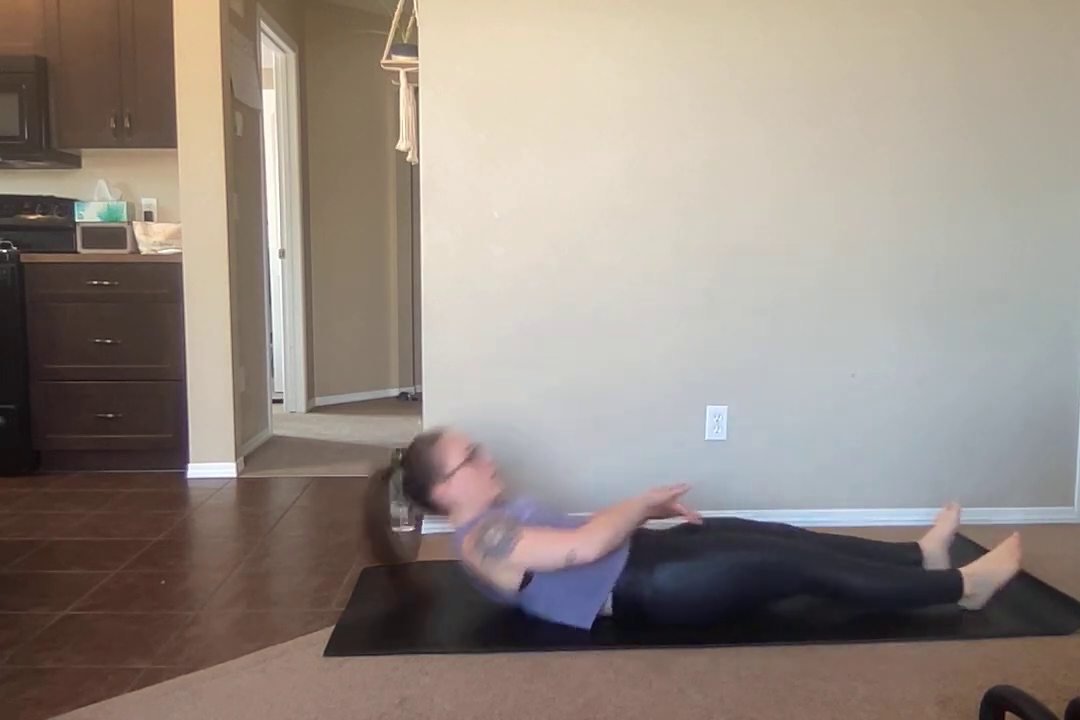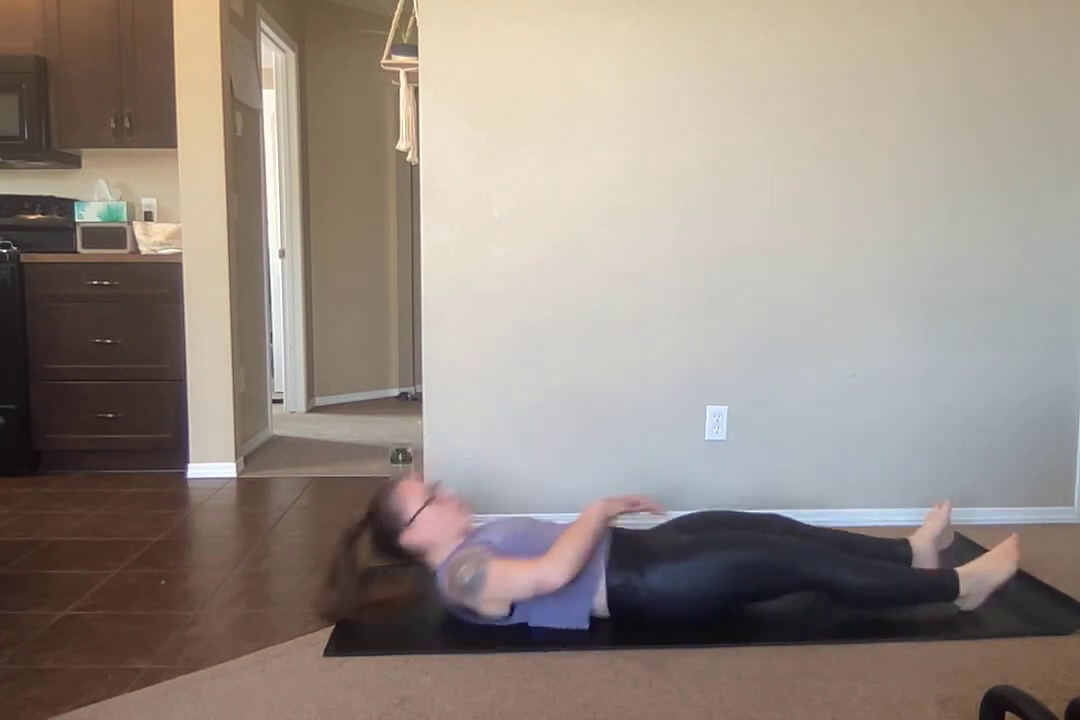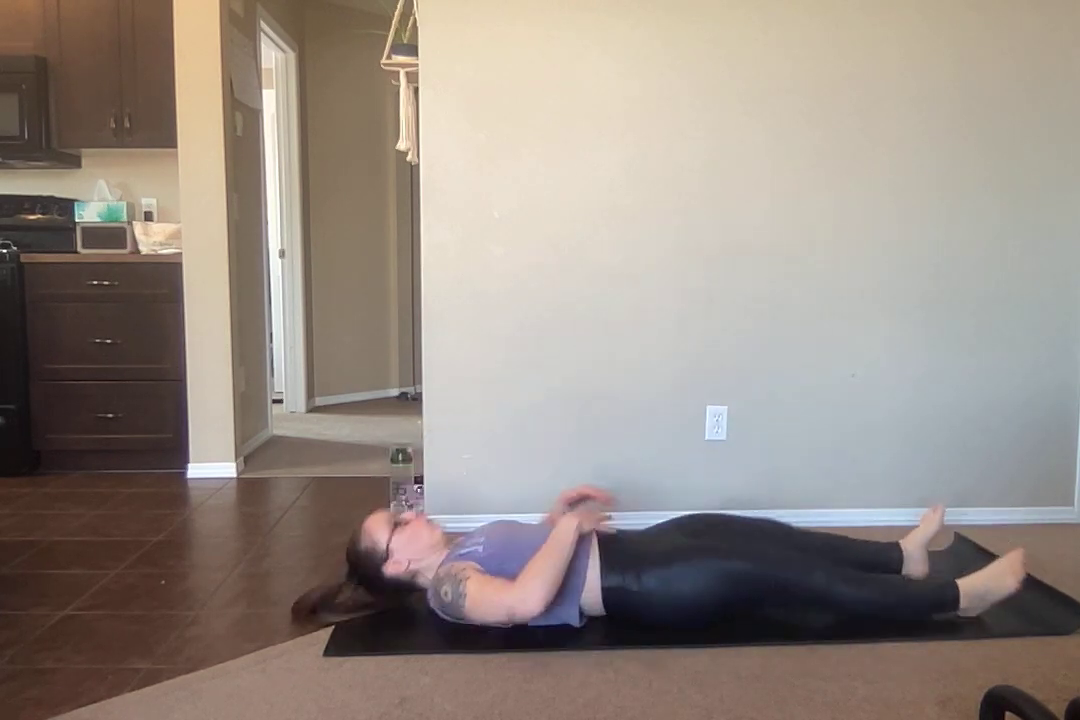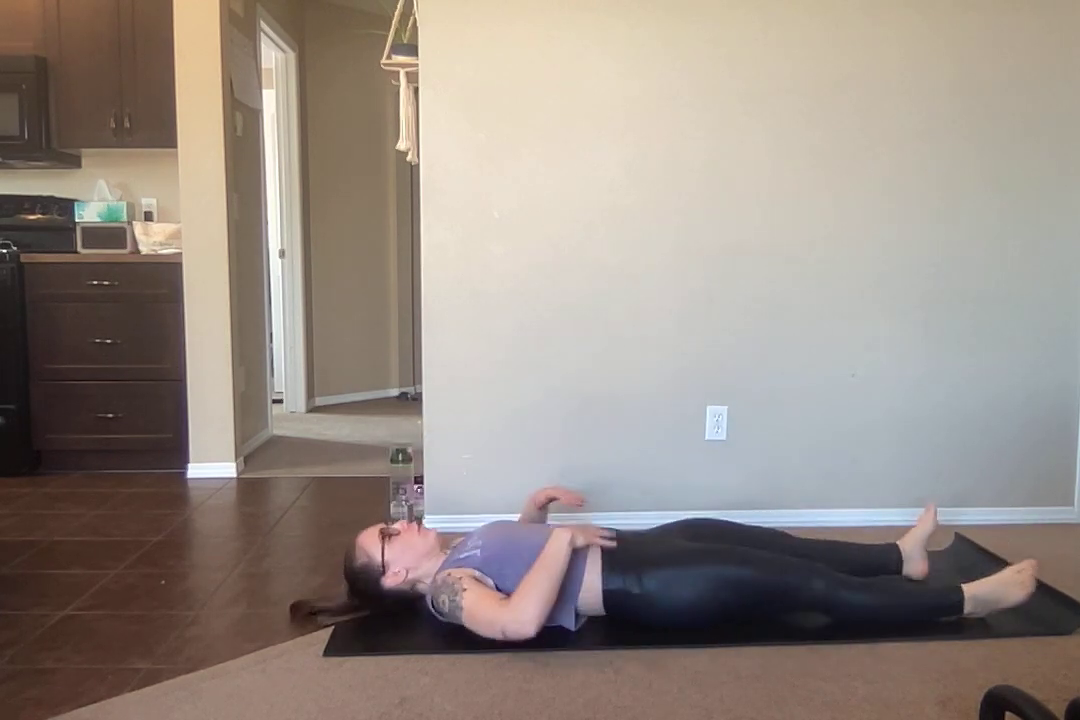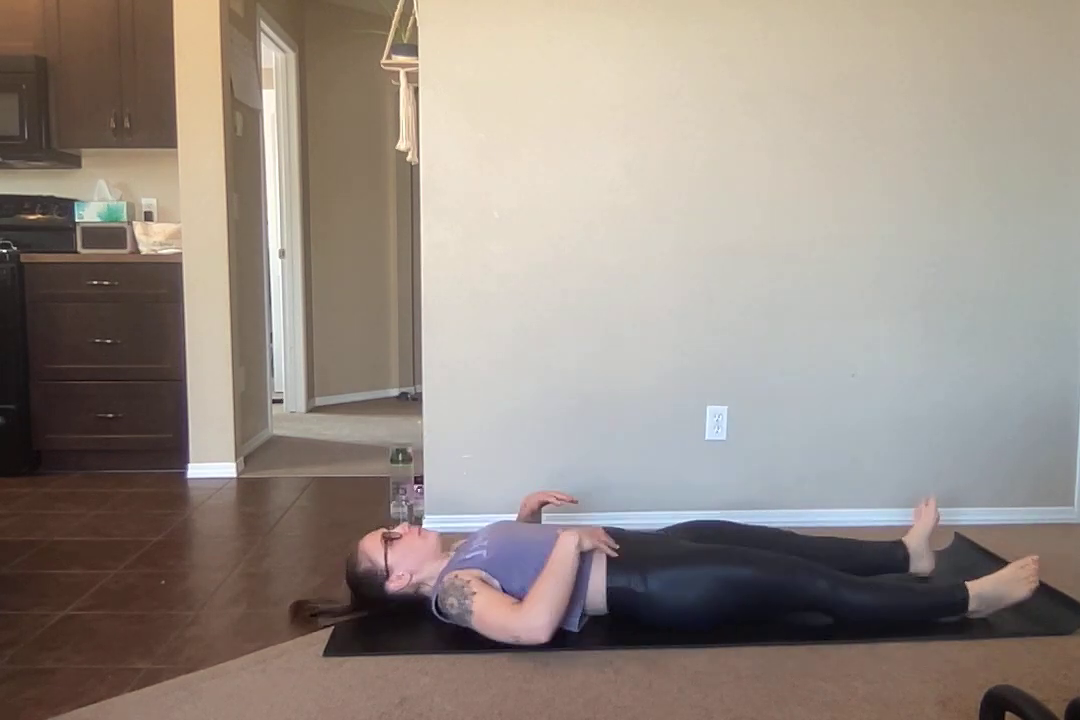
dt=0.1s
person 1, frame 1
left shoulder: (493, 515)
right shoulder: (481, 541)
right elbow: (583, 546)
left wrist: (647, 510)
right wrist: (646, 500)
left hip: (640, 556)
right hip: (645, 590)
left knee: (787, 539)
right knee: (809, 568)
left ankle: (918, 556)
right ankle: (961, 588)
person 1, frame 2
left shoulder: (470, 541)
right shoulder: (459, 572)
right elbow: (555, 571)
left wrist: (602, 512)
right wrist: (601, 512)
left hip: (631, 550)
right hip: (645, 587)
left knee: (775, 528)
right knee: (810, 565)
left ankle: (910, 554)
right ankle: (957, 587)
person 1, frame 3
left shoulder: (455, 552)
right shoulder: (444, 583)
right elbow: (529, 598)
left wrist: (559, 508)
right wrist: (570, 525)
left hip: (622, 552)
right hip: (640, 588)
left knee: (770, 534)
right knee: (804, 578)
left ankle: (901, 558)
right ankle: (957, 595)
person 1, frame 4
left shoulder: (455, 556)
right shoulder: (445, 590)
right elbow: (519, 621)
left wrist: (534, 511)
right wrist: (561, 539)
left hip: (637, 548)
right hip: (647, 590)
left knee: (770, 541)
right knee: (812, 587)
left ankle: (902, 558)
right ankle: (964, 600)
person 1, frame 5
left shoulder: (457, 557)
right shoulder: (450, 590)
right elbow: (532, 625)
left wrist: (528, 512)
right wrist: (567, 542)
left hip: (639, 548)
right hip: (649, 590)
left knee: (774, 541)
right knee: (814, 587)
left ankle: (905, 554)
right ankle: (967, 598)
